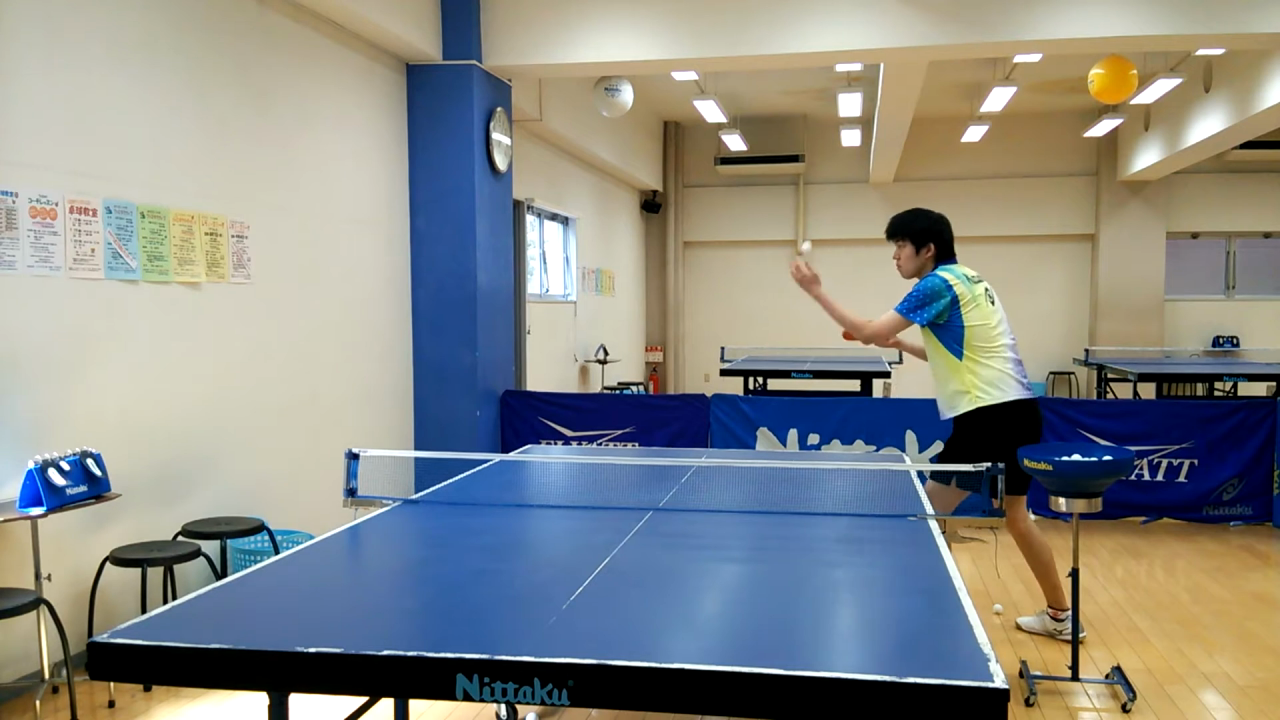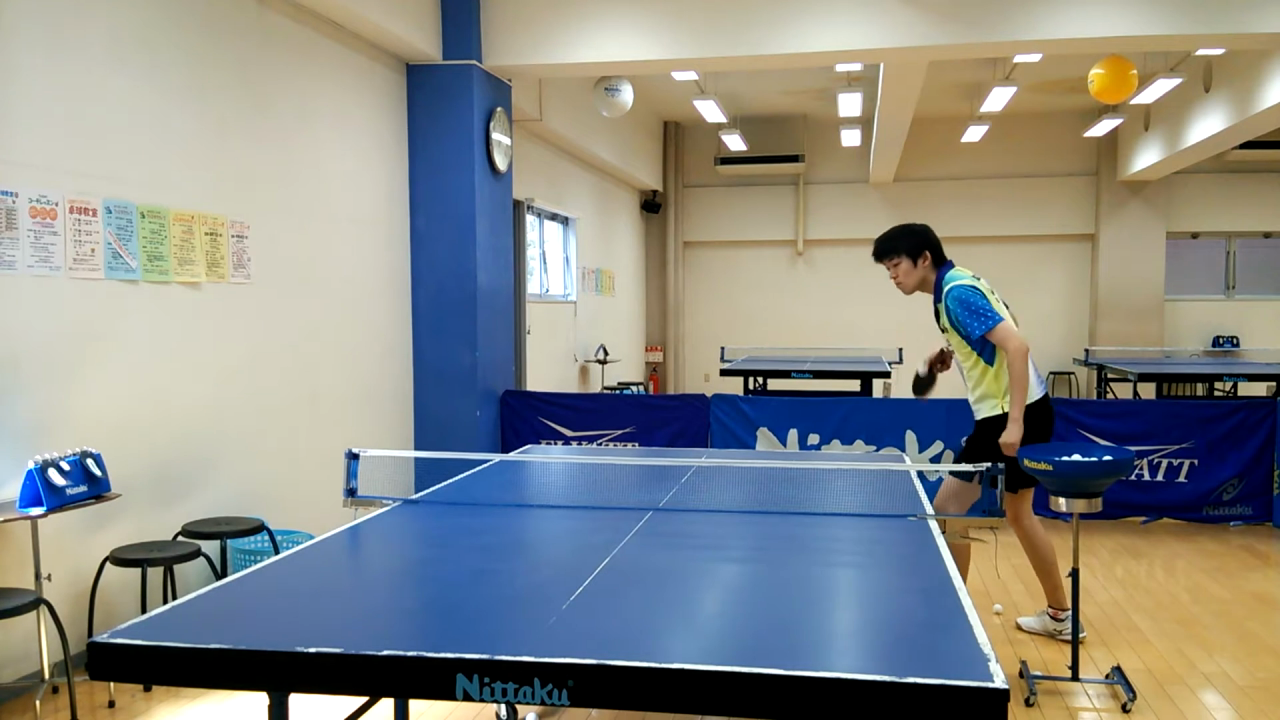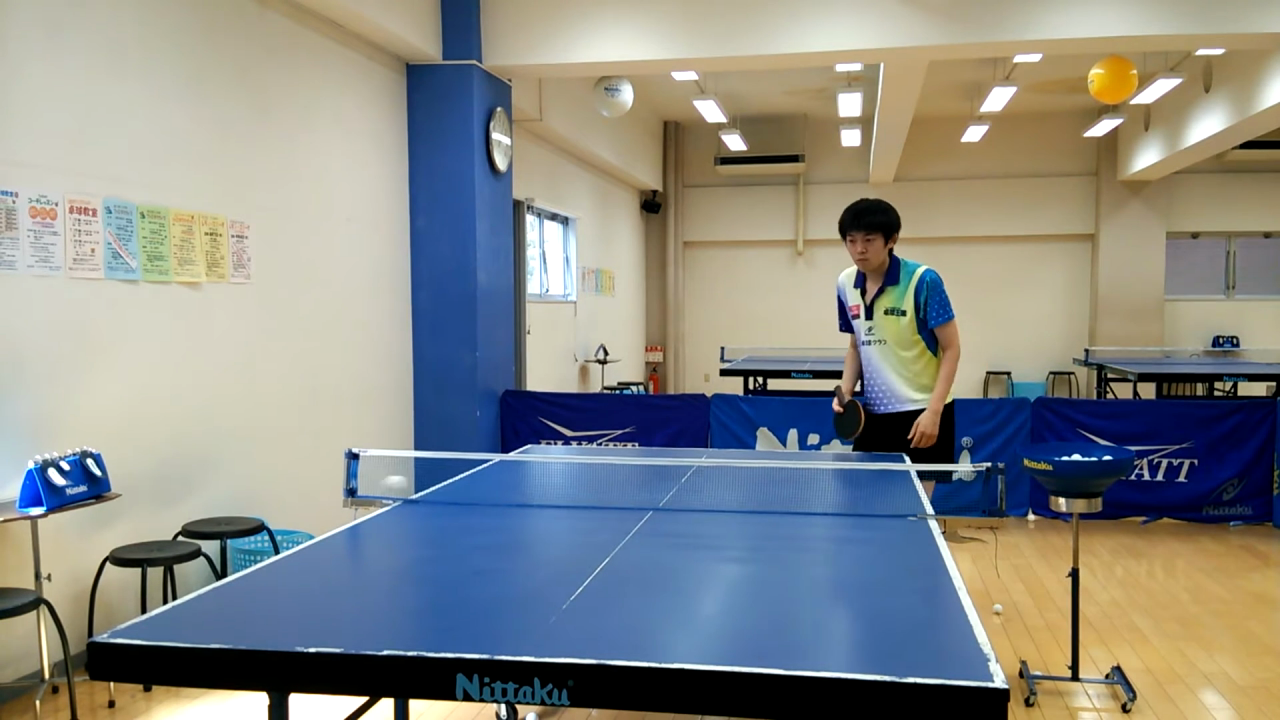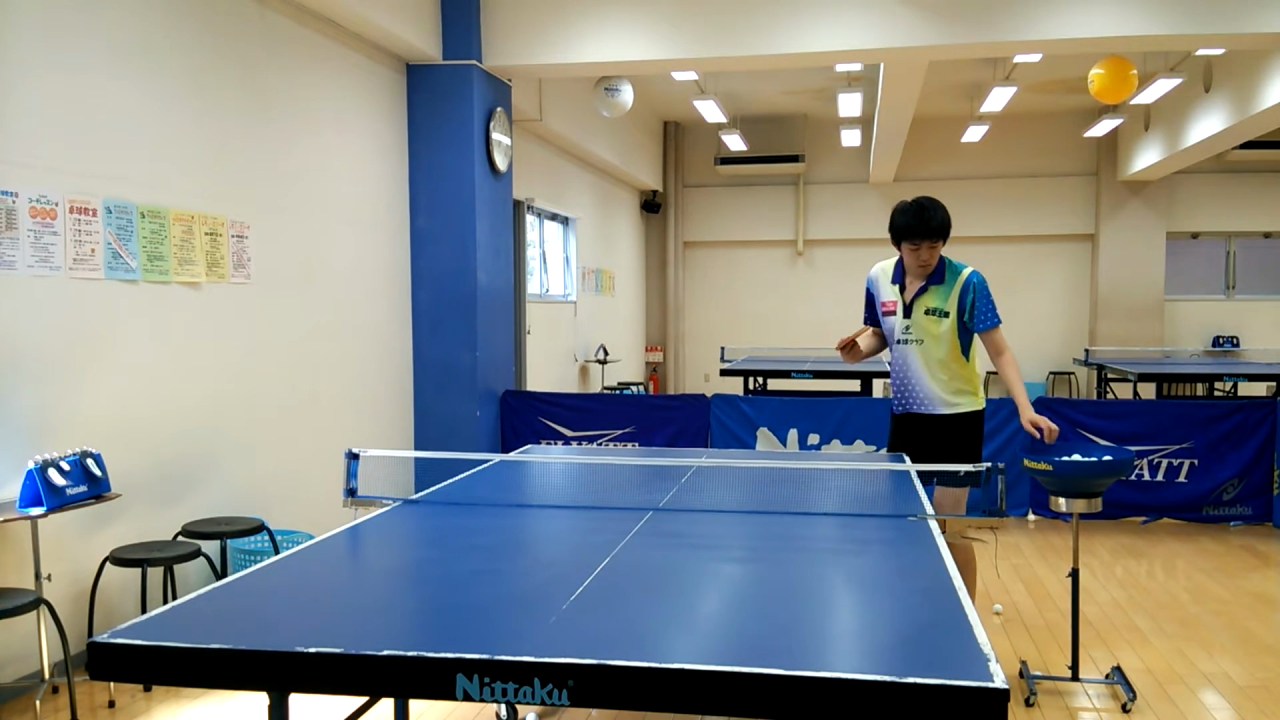
dt=0.7s
person 1, frame 1
left shoulder: (939, 284)
right shoulder: (969, 281)
left elbow: (870, 334)
left wrist: (817, 292)
right wrist: (907, 344)
left hip: (988, 417)
right hip: (1020, 411)
left knee: (931, 514)
right knee: (1016, 515)
right ankle: (1060, 615)
person 1, frame 2
left shoulder: (958, 292)
right shoulder: (961, 284)
left elbow: (1018, 346)
left wrist: (1015, 422)
right wrist: (952, 352)
left hip: (1010, 416)
right hip: (1026, 411)
left knee: (947, 511)
right knee: (1019, 512)
right ankle: (1060, 614)
person 1, frame 3
left shoulder: (923, 282)
right shoulder: (846, 285)
left elbow: (951, 349)
left wrist: (934, 410)
right wrist: (845, 392)
left hip: (920, 413)
right hip: (874, 415)
person 1, frame 4
left shoulder: (967, 282)
right shoulder: (878, 278)
left elbow: (1000, 352)
left wrist: (1025, 408)
right wrist: (858, 350)
left hip: (956, 417)
right hip: (906, 414)
left knee: (948, 524)
